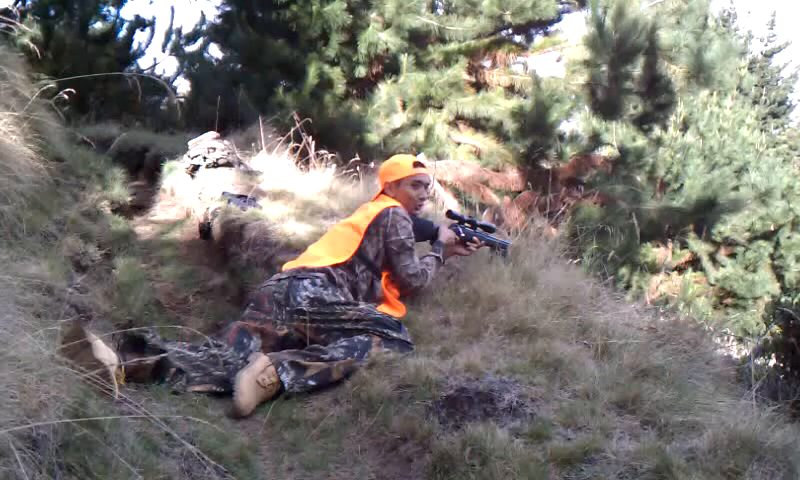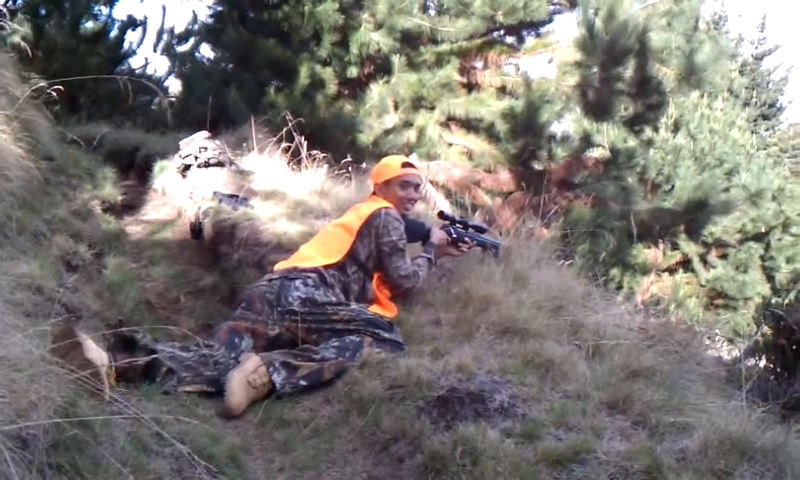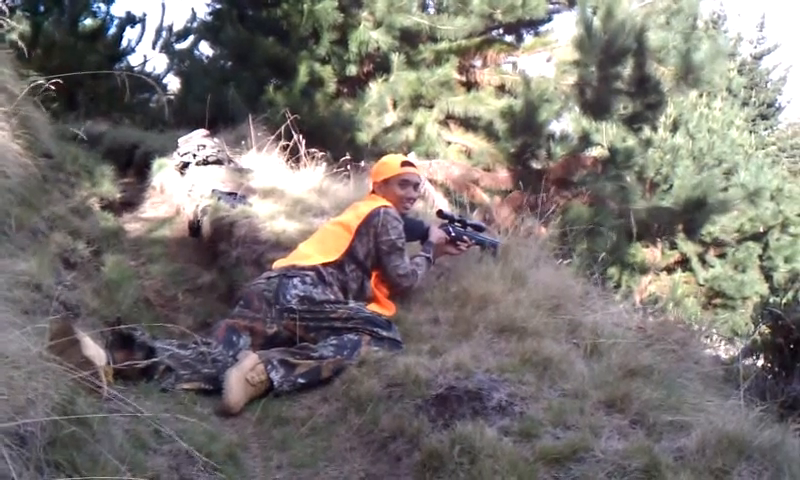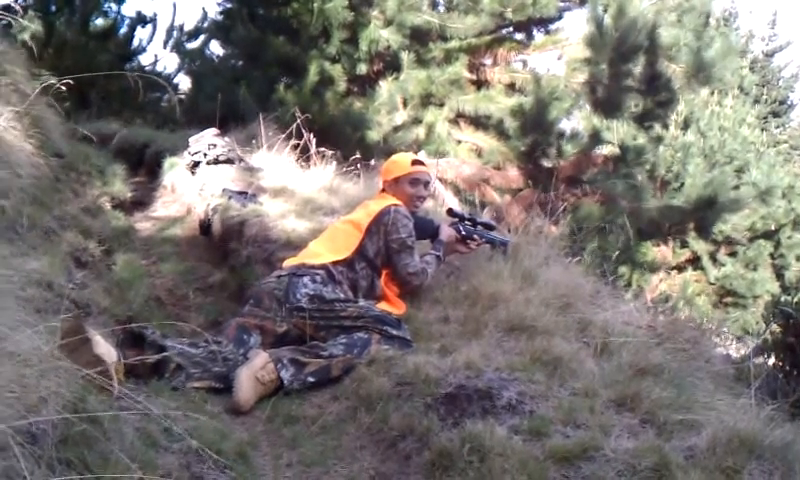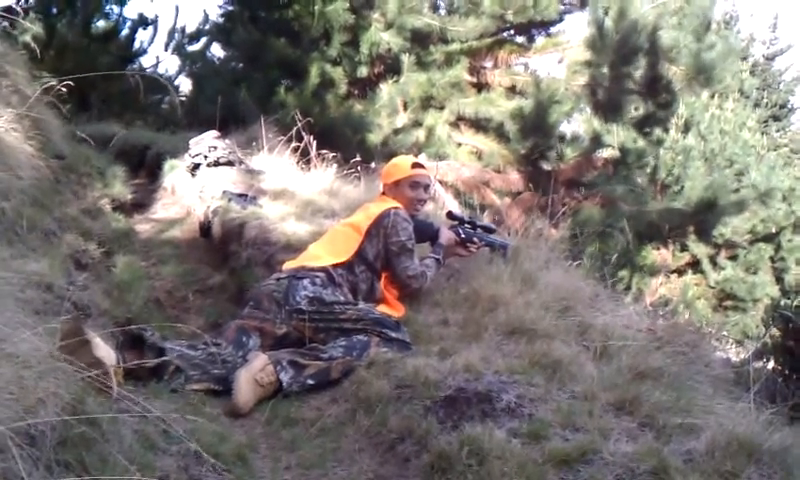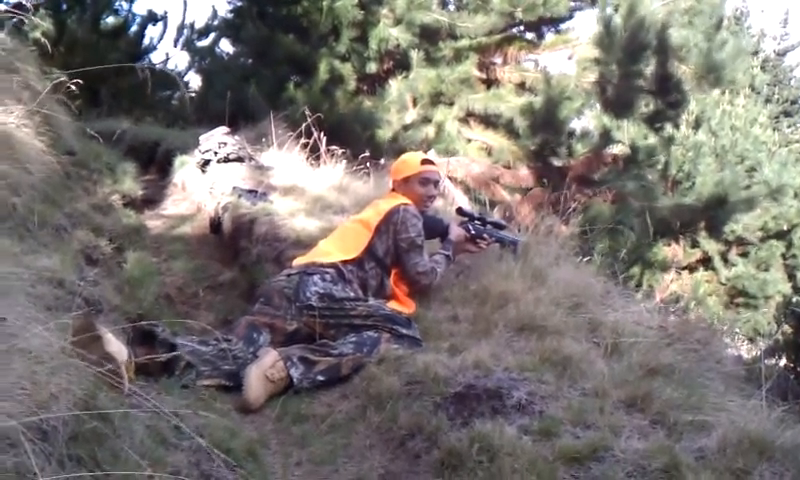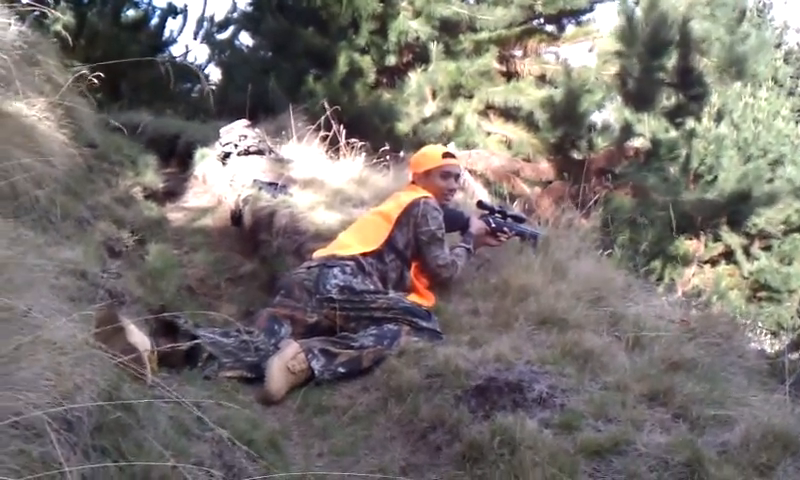
dt=0.7s
person 1, frame 1
left shoulder: (381, 214)
right shoulder: (391, 214)
left elbow: (382, 268)
right elbow: (408, 279)
left wrist: (446, 251)
right wrist: (438, 251)
left hip: (284, 291)
right hip: (309, 296)
left knee: (226, 360)
right knee: (396, 339)
left ankle: (130, 359)
right ankle: (274, 371)
person 1, frame 2
left shoulder: (361, 213)
right shoulder: (386, 215)
left elbow: (382, 273)
right elbow: (402, 280)
left wrist: (437, 253)
right wrist: (431, 250)
left hip: (277, 287)
right hip: (308, 292)
left knee: (218, 357)
right knee: (383, 339)
left ankle: (113, 359)
right ankle: (269, 373)
person 1, frame 3
left shoulder: (360, 211)
right shoulder: (384, 214)
left elbow: (380, 269)
right elbow: (401, 278)
left wrist: (435, 252)
right wrist: (430, 250)
left hip: (275, 285)
right hip: (306, 291)
left knee: (217, 354)
right knee: (382, 337)
left ankle: (117, 355)
right ankle: (268, 369)
person 1, frame 4
left shoulder: (369, 212)
right shoulder: (394, 213)
left elbow: (384, 267)
right elbow: (410, 278)
left wrist: (439, 249)
right wrist: (439, 250)
left hip: (286, 285)
right hip: (316, 291)
left knee: (229, 353)
right knee: (392, 337)
left ankle: (130, 352)
right ankle: (277, 369)
person 1, frame 5
left shoulder: (369, 213)
right shoulder: (394, 216)
left elbow: (386, 269)
right elbow: (410, 280)
left wrist: (443, 252)
right wrist: (440, 252)
left hip: (287, 286)
right hip: (317, 293)
left knee: (227, 354)
right knee: (390, 339)
left ankle: (134, 352)
right ankle: (277, 370)
person 1, frame 6
left shoulder: (380, 210)
right shoulder: (404, 212)
left elbow: (397, 267)
right elbow: (420, 277)
left wrist: (454, 248)
right wrist: (448, 248)
left hip: (297, 283)
right hip: (327, 289)
left knee: (239, 350)
right knee: (400, 336)
left ankle: (152, 347)
right ankle: (288, 366)
person 1, frame 7
left shoulder: (400, 201)
right shoulder: (425, 205)
left elbow: (415, 257)
right elbow: (440, 270)
left wrist: (471, 241)
right wrist: (468, 240)
left hip: (316, 275)
right hip: (348, 281)
left knee: (259, 342)
right knee: (420, 329)
left ankle: (174, 342)
right ankle: (309, 359)
